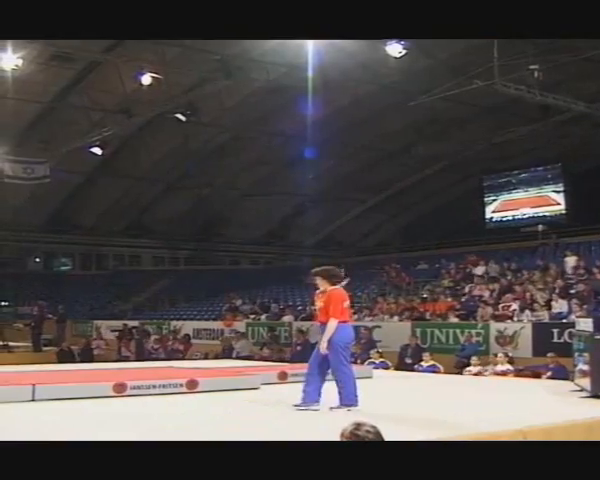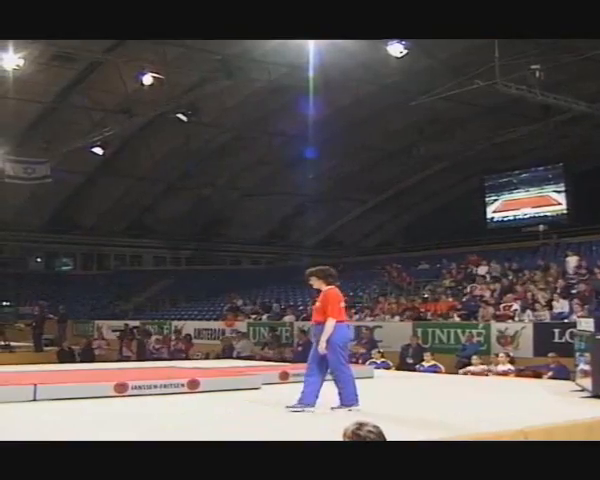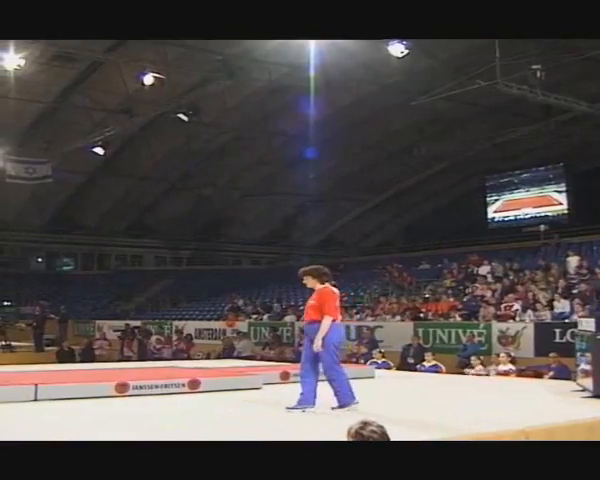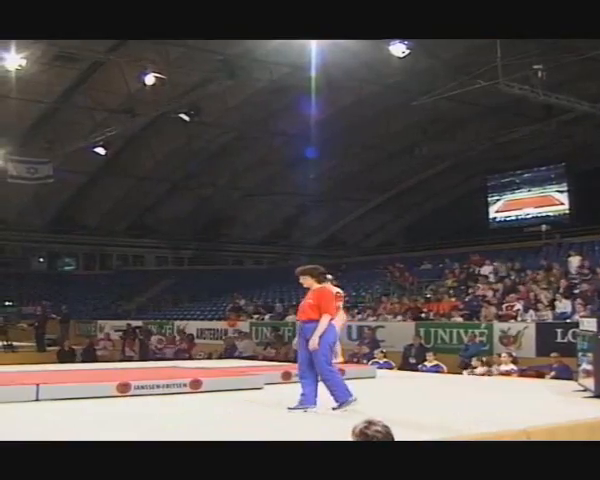
dt=0.2s
person 1, frame 1
left shoulder: (335, 294)
right shoulder: (332, 293)
left elbow: (334, 319)
left wrist: (324, 340)
left hip: (337, 334)
right hip: (333, 334)
left knee: (341, 369)
right knee: (316, 367)
left ankle: (349, 401)
right ankle: (311, 400)
person 1, frame 2
left shoulder: (332, 294)
right shoulder: (326, 293)
left elbow: (332, 319)
left wrist: (323, 340)
left hip: (334, 334)
right hip: (324, 334)
left knee: (339, 368)
right knee: (314, 369)
left ankle: (350, 401)
right ankle: (307, 401)
person 1, frame 3
left shoulder: (327, 292)
right shoulder: (317, 293)
left elbow: (328, 317)
left wrist: (319, 338)
right wrist: (310, 337)
left hip: (325, 333)
right hip: (312, 333)
left knee: (332, 368)
right knee: (307, 368)
left ankle: (347, 399)
right ankle: (306, 401)
person 1, frame 4
left shoulder: (325, 292)
right shoulder: (310, 293)
left elbow: (326, 316)
left wrist: (316, 336)
right wrist: (299, 336)
left hip: (321, 332)
right hip: (306, 333)
left knee: (324, 367)
right knee: (305, 369)
left ankle: (345, 397)
right ankle: (308, 401)
